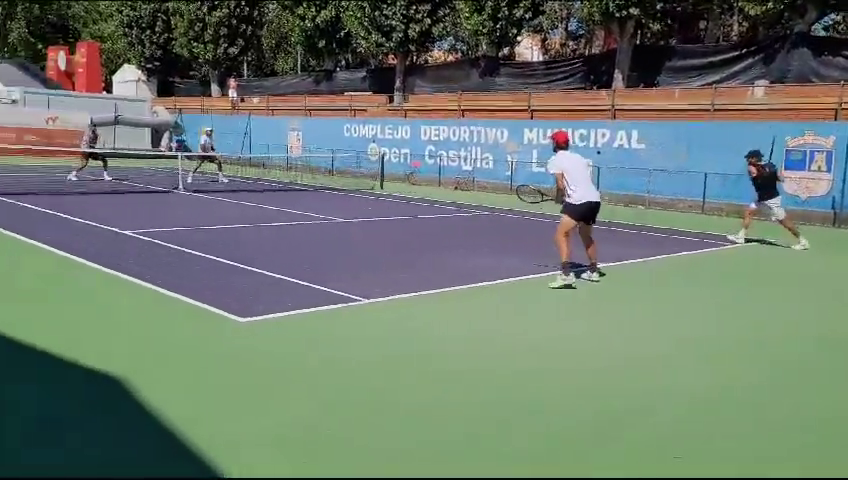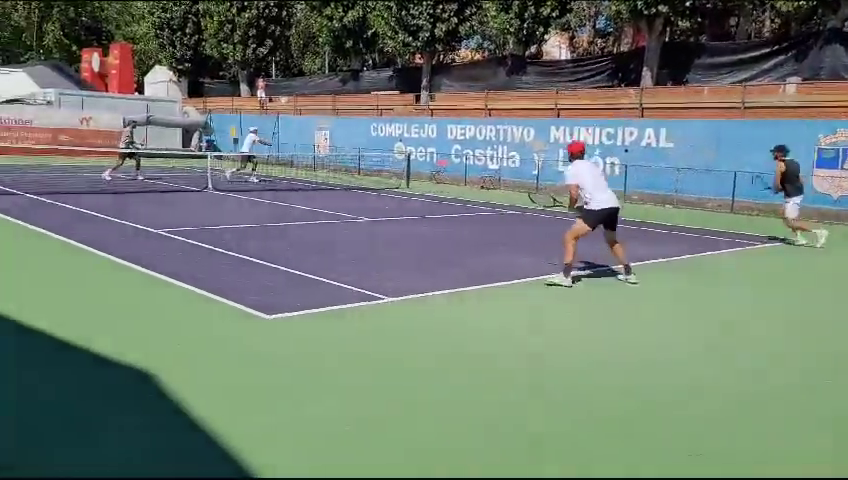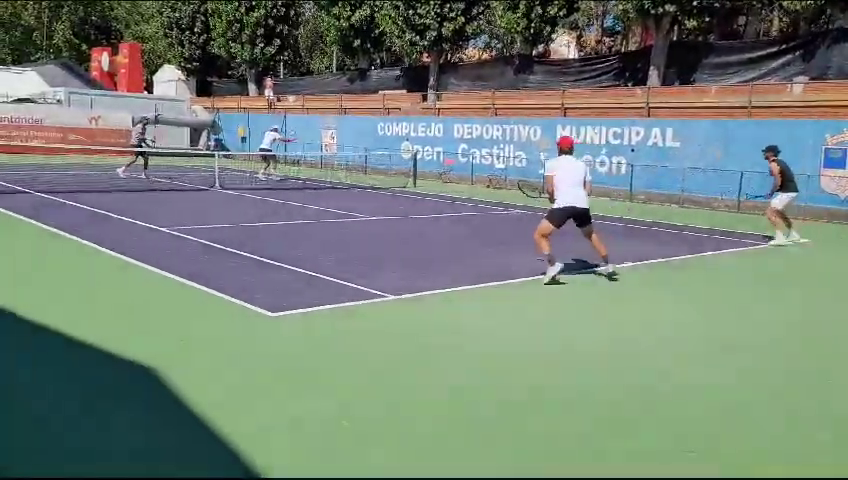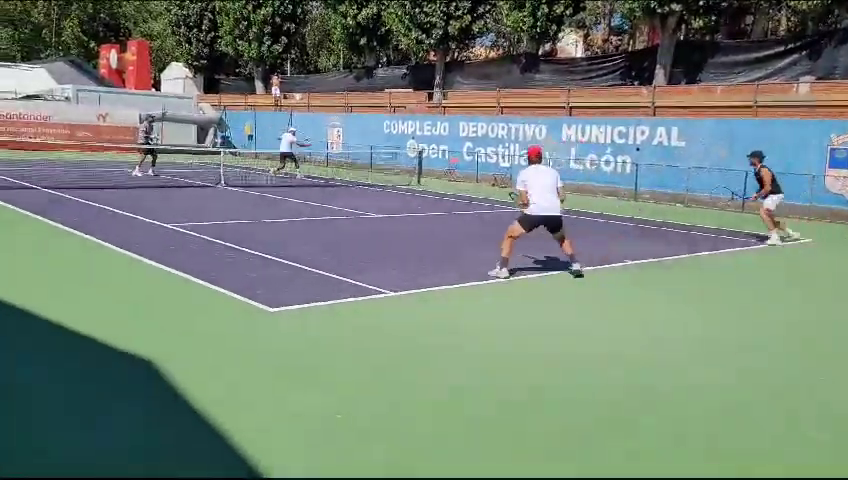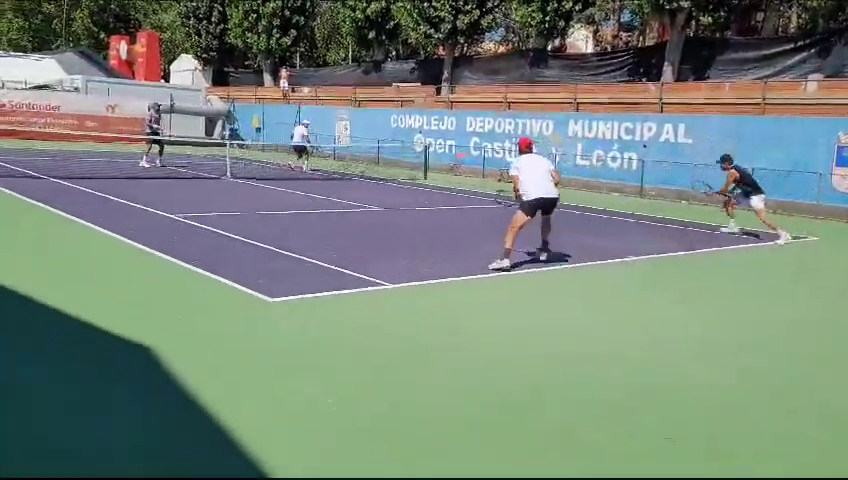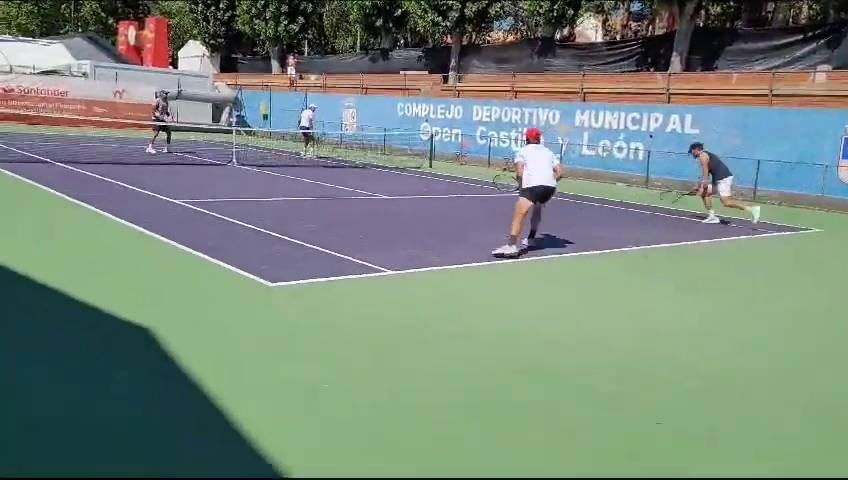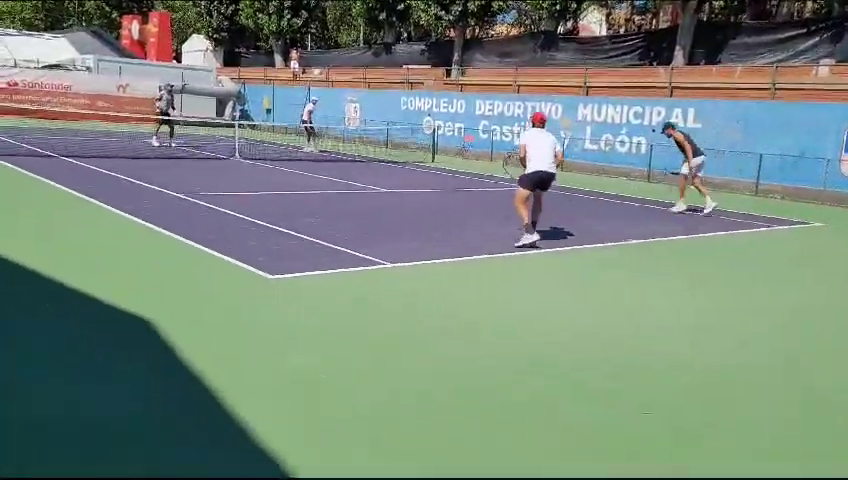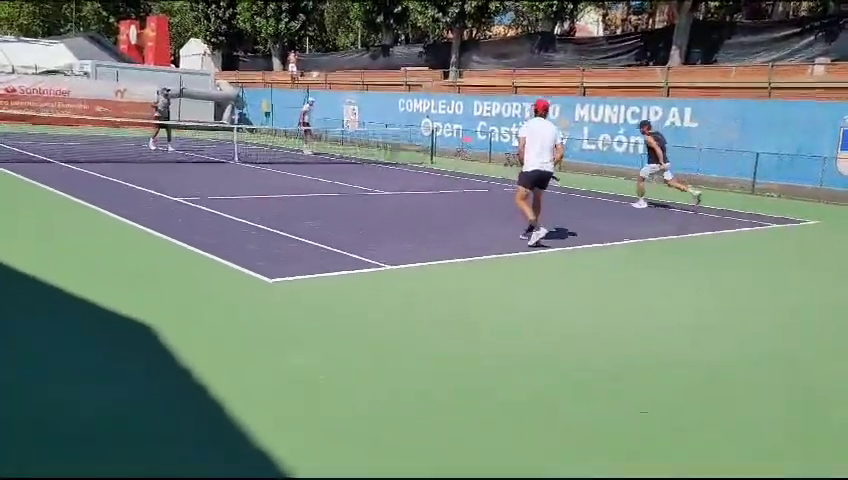
dt=0.2s
person 1, frame 1
left shoulder: (555, 159)
right shoulder: (579, 158)
left elbow: (560, 185)
left wrist: (558, 198)
right wrist: (565, 197)
left hip: (579, 202)
right hip: (594, 199)
left knee: (561, 235)
right knee: (585, 234)
left ankle: (566, 274)
right ankle: (593, 271)
person 1, frame 2
left shoulder: (572, 169)
right shoulder: (593, 166)
left elbow: (574, 194)
left wrist: (571, 206)
right wrist: (582, 207)
left hip: (597, 207)
right hip: (613, 205)
left knee: (570, 238)
right knee: (612, 240)
left ankle: (566, 276)
right ankle: (628, 273)
person 1, frame 3
left shoulder: (552, 163)
right shoulder: (582, 165)
left elbow: (549, 189)
right elbow: (587, 190)
left wrist: (552, 198)
left hip: (562, 206)
right hip: (582, 205)
left knee: (539, 235)
right knee: (591, 234)
left ankle: (552, 265)
right ankle: (607, 265)
person 1, frame 4
left shoulder: (523, 174)
right shoulder: (553, 172)
left elbow: (524, 201)
right elbow: (561, 197)
left wrist: (523, 205)
left hip: (535, 212)
right hip: (555, 214)
left knee: (509, 236)
right knee: (562, 238)
left ankle: (502, 269)
right ankle: (575, 264)
person 1, frame 5
left shoulder: (516, 163)
right shoulder: (544, 159)
left elbow: (516, 186)
right elbow: (557, 179)
left wrist: (518, 197)
left hip: (532, 198)
right hip: (552, 197)
left knee: (513, 228)
right knee: (546, 219)
left ankle: (504, 260)
right ankle: (543, 250)
person 1, frame 6
left shoulder: (522, 151)
right shoulder: (548, 152)
left elbow: (520, 173)
right elbow: (560, 172)
left wrist: (521, 186)
left hip: (533, 186)
right hip: (550, 187)
left knee: (518, 215)
right knee: (538, 208)
left ankle: (511, 246)
right ankle: (531, 239)
person 1, frame 7
left shoulder: (526, 134)
right shoulder: (551, 137)
left elbow: (522, 155)
right elbow: (560, 159)
left wrist: (526, 167)
left hip: (534, 171)
right hip: (550, 172)
left knee: (519, 201)
right knee: (537, 199)
left ankle: (529, 234)
right ankle: (531, 231)
person 1, frame 8
left shoulder: (527, 125)
right shoulder: (553, 128)
left elbow: (521, 149)
right elbow: (560, 152)
left wrist: (522, 163)
left hip: (531, 169)
right hip: (547, 170)
left knee: (520, 199)
right knee: (537, 199)
left ankle: (537, 229)
right ankle: (531, 232)
